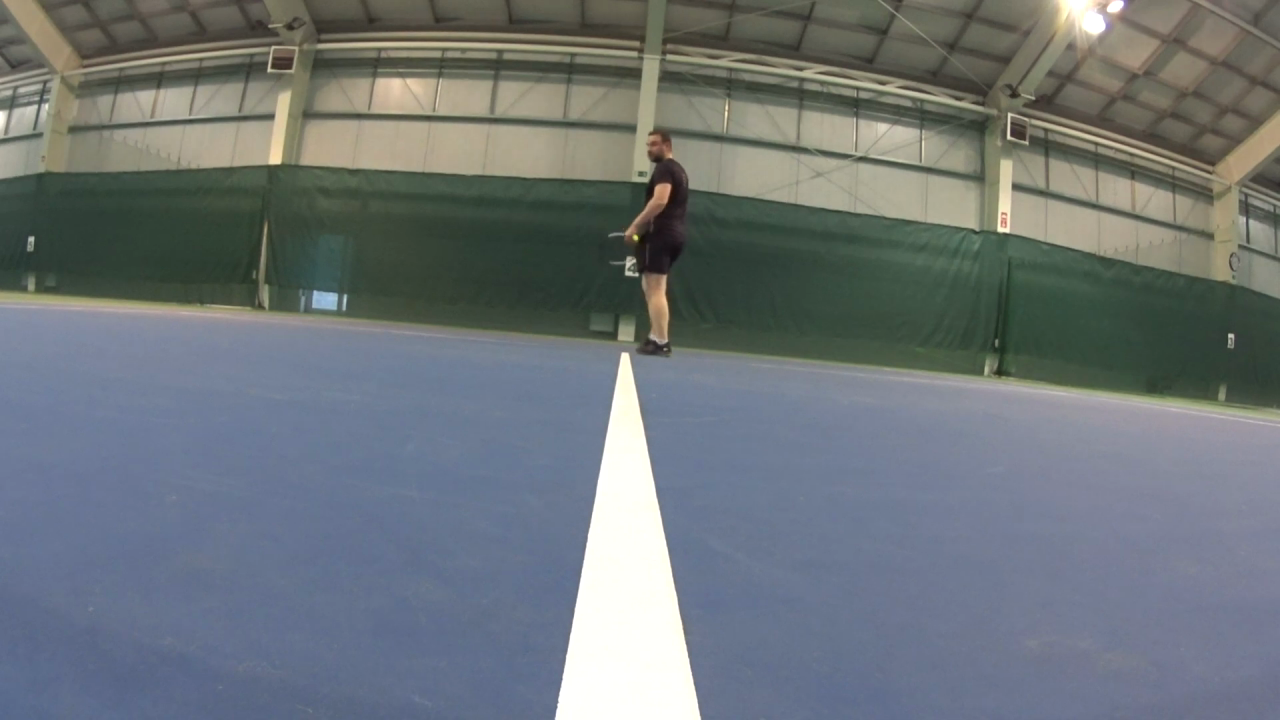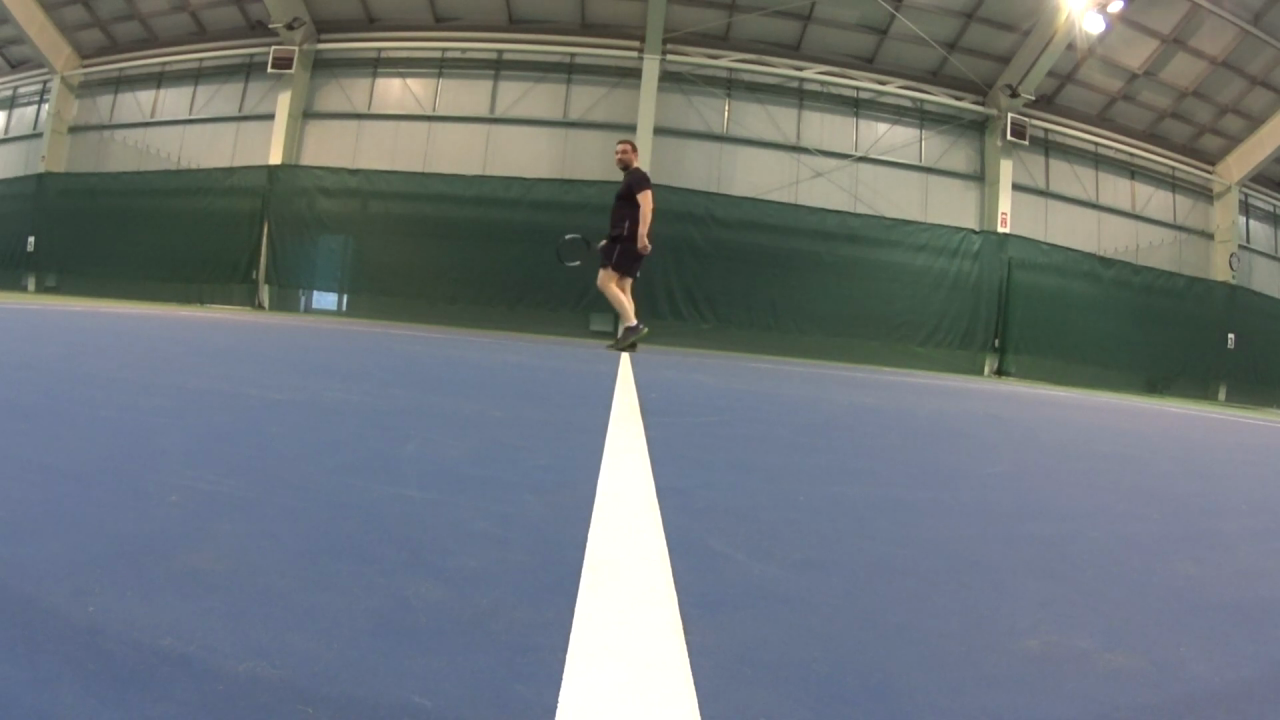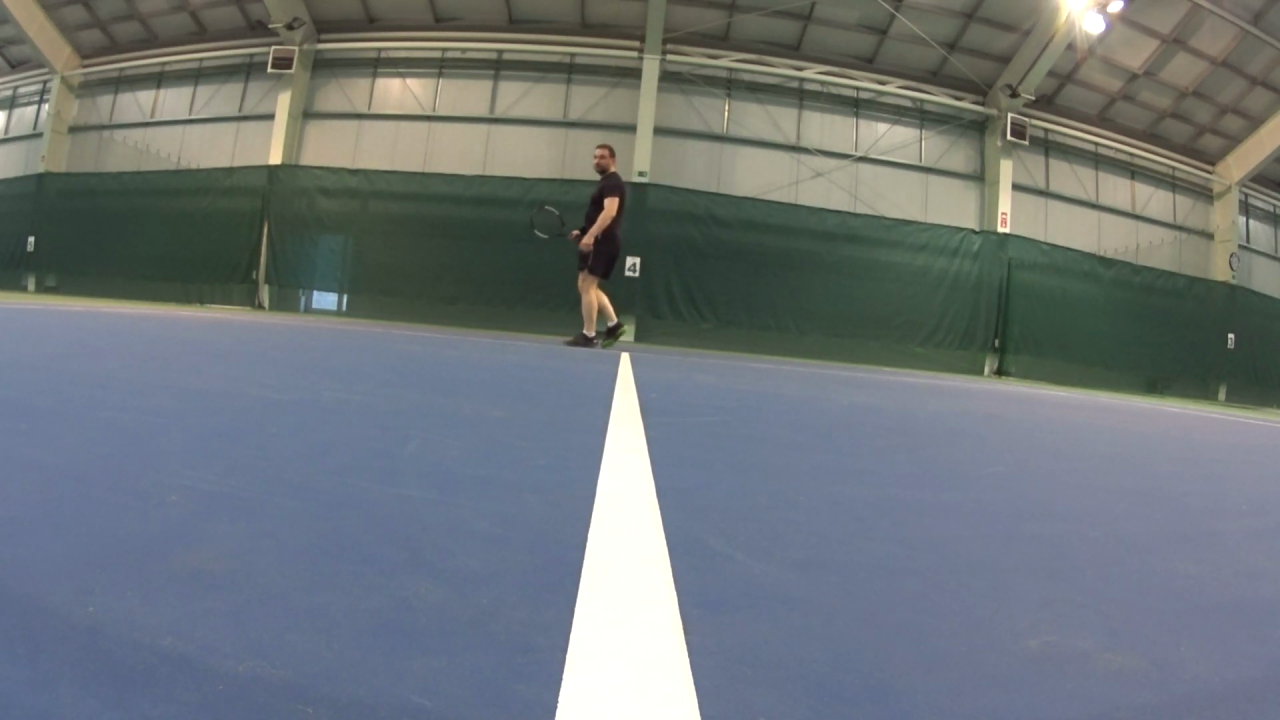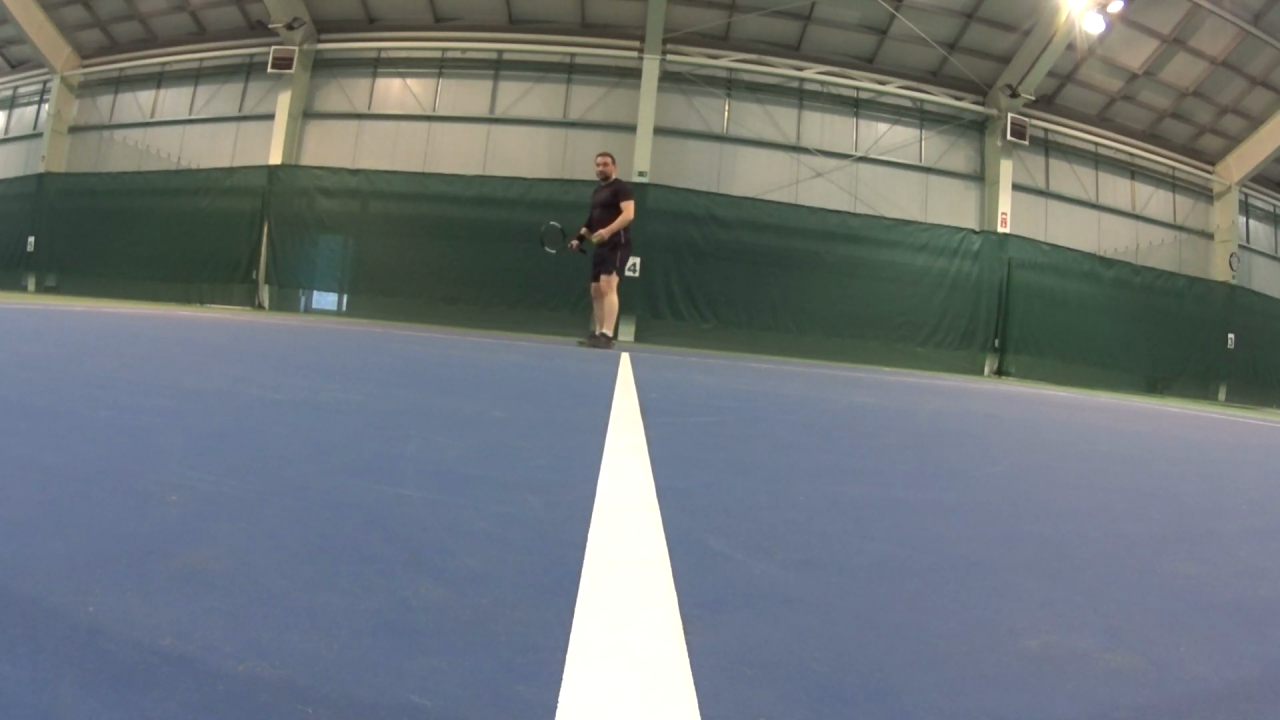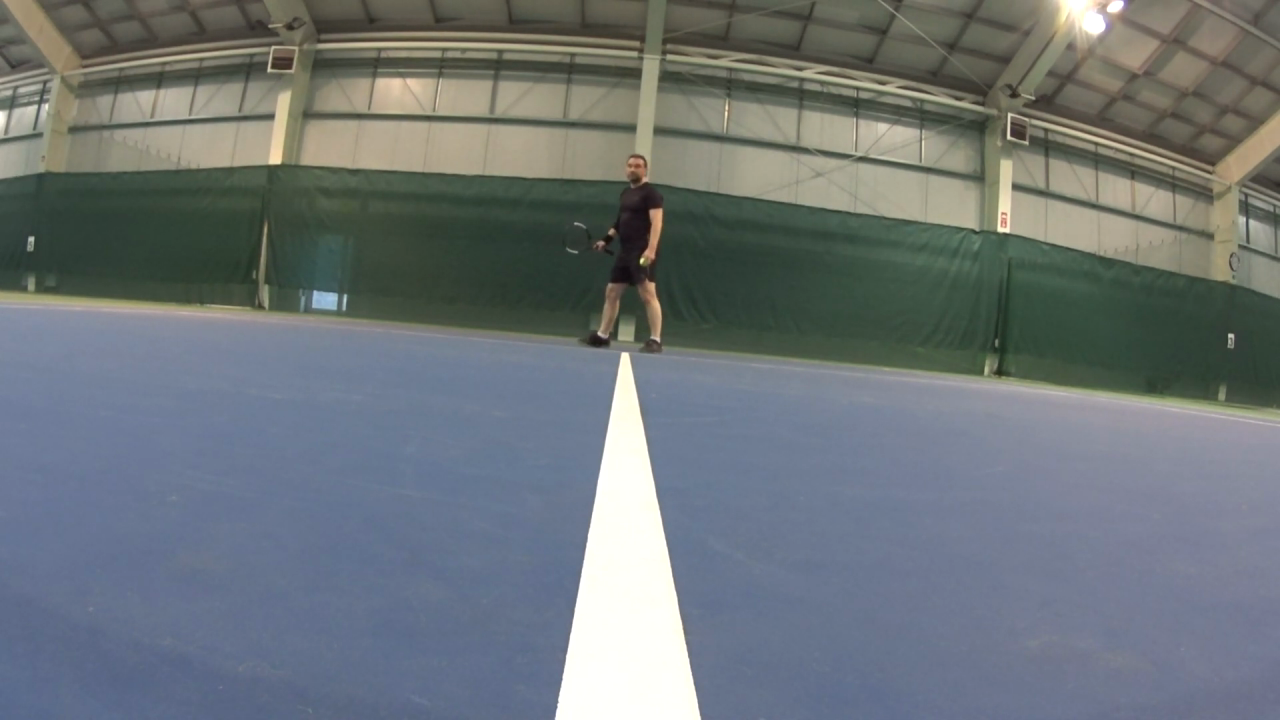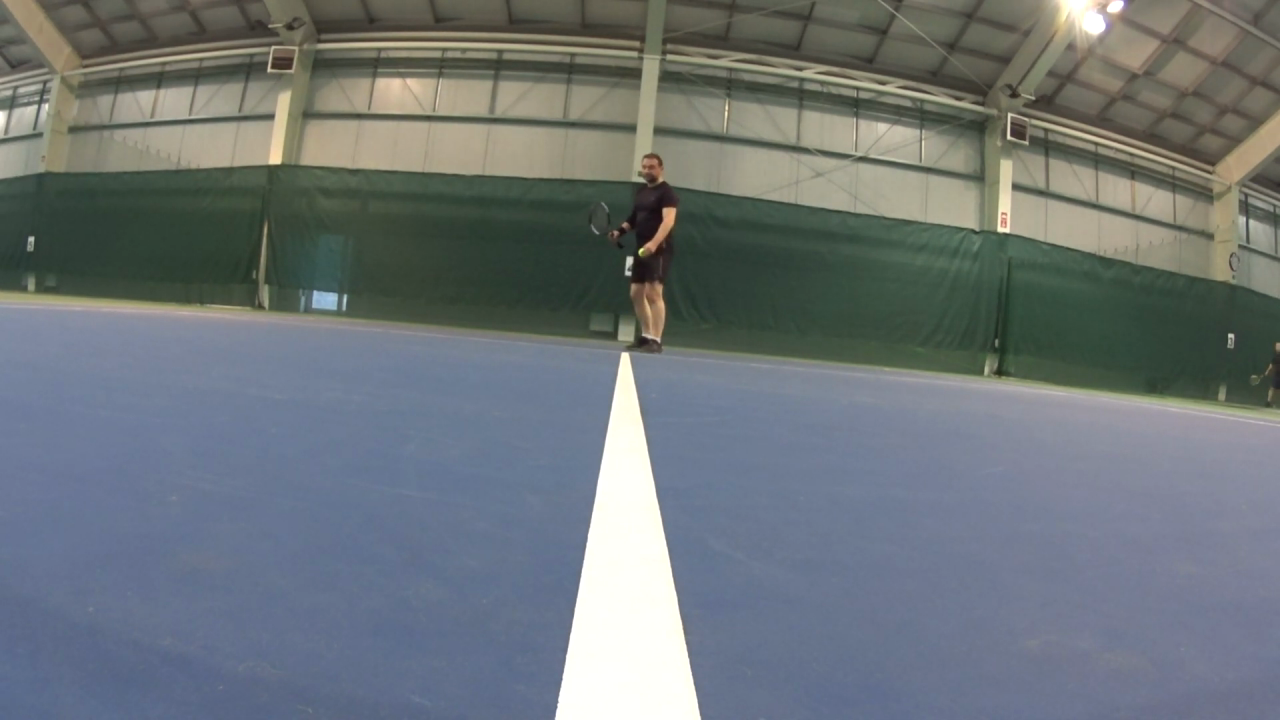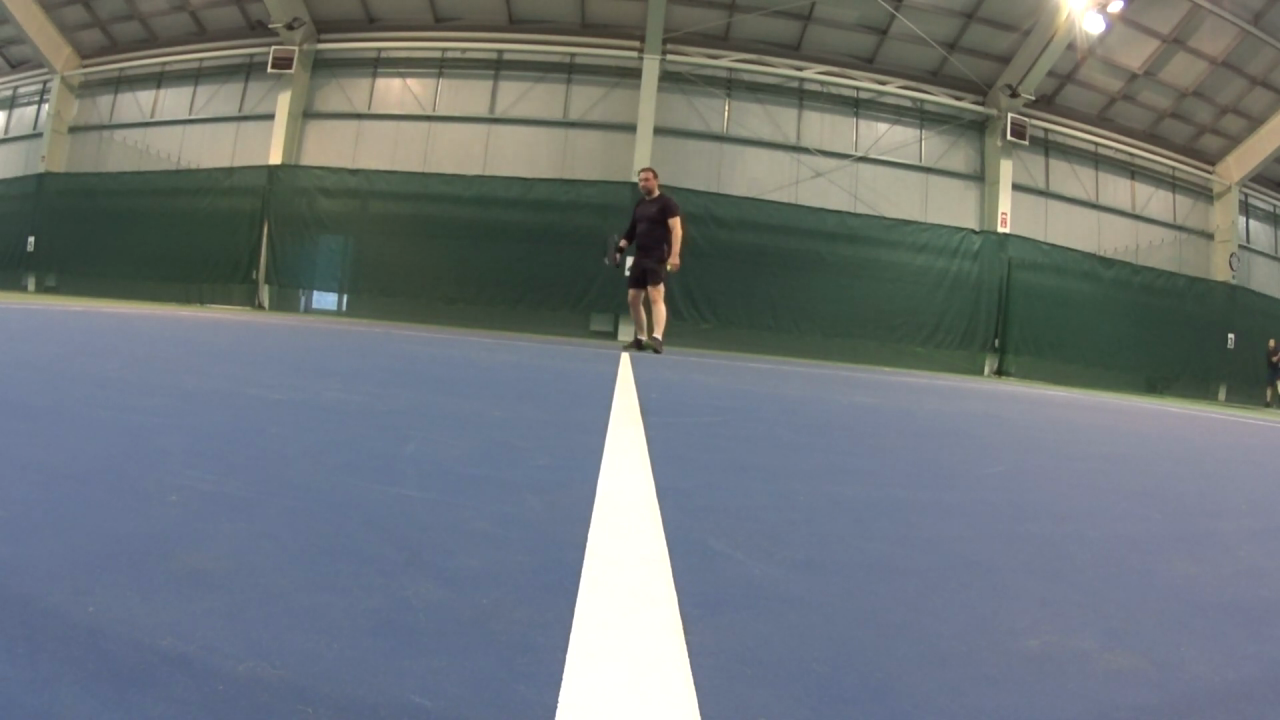
dt=0.5s
person 1, frame 1
left shoulder: (664, 168)
right shoulder: (679, 170)
left elbow: (659, 200)
left wrist: (635, 226)
left hip: (660, 235)
right hip: (676, 236)
left knee: (654, 289)
right knee: (651, 287)
left ankle: (661, 343)
right ankle: (657, 337)
person 1, frame 2
left shoulder: (638, 177)
right shoulder: (629, 179)
left elbow: (646, 206)
left wrist: (642, 236)
right wrist: (609, 239)
left hip: (628, 239)
right hip: (624, 239)
left knee: (605, 282)
right knee: (622, 289)
left ankle: (633, 325)
right ankle: (628, 338)
person 1, frame 3
left shoulder: (612, 182)
right shoulder: (607, 182)
left elbow: (609, 212)
left wrist: (590, 235)
right wrist: (582, 231)
left hip: (601, 242)
right hip: (606, 243)
left knee: (585, 286)
right knee: (591, 288)
left ankle: (589, 336)
right ankle: (614, 324)
person 1, frame 4
left shoulder: (621, 188)
right shoulder: (597, 192)
left elbow: (628, 213)
left wrist: (608, 230)
right wrist: (579, 238)
left hip: (616, 244)
right hip: (601, 247)
left knee: (609, 287)
right knee: (596, 291)
left ankle: (607, 334)
right ankle: (600, 335)
person 1, frame 5
left shoulder: (651, 193)
right shoulder: (625, 193)
left elbow: (657, 222)
left wrist: (651, 249)
right wrist: (606, 239)
left hip: (642, 253)
right hip: (625, 252)
left knee: (647, 295)
right knee: (612, 293)
left ankle: (655, 341)
right ankle: (602, 335)
person 1, frame 6
left shoulder: (667, 193)
right shoulder: (641, 191)
left elbow: (669, 221)
left wrist: (654, 243)
right wrist: (620, 231)
left hip: (659, 251)
right hip: (642, 250)
left knee: (654, 294)
right knee: (636, 294)
left ankle: (656, 341)
right ankle: (646, 336)
person 1, frame 7
left shoulder: (667, 203)
right shoulder: (639, 205)
left elbow: (676, 230)
right elbow: (631, 231)
left wrist: (675, 255)
right wrist: (620, 250)
left hip: (659, 258)
right hip: (640, 257)
left knee: (655, 295)
right knee: (633, 299)
left ankle: (657, 339)
right ankle: (641, 338)
